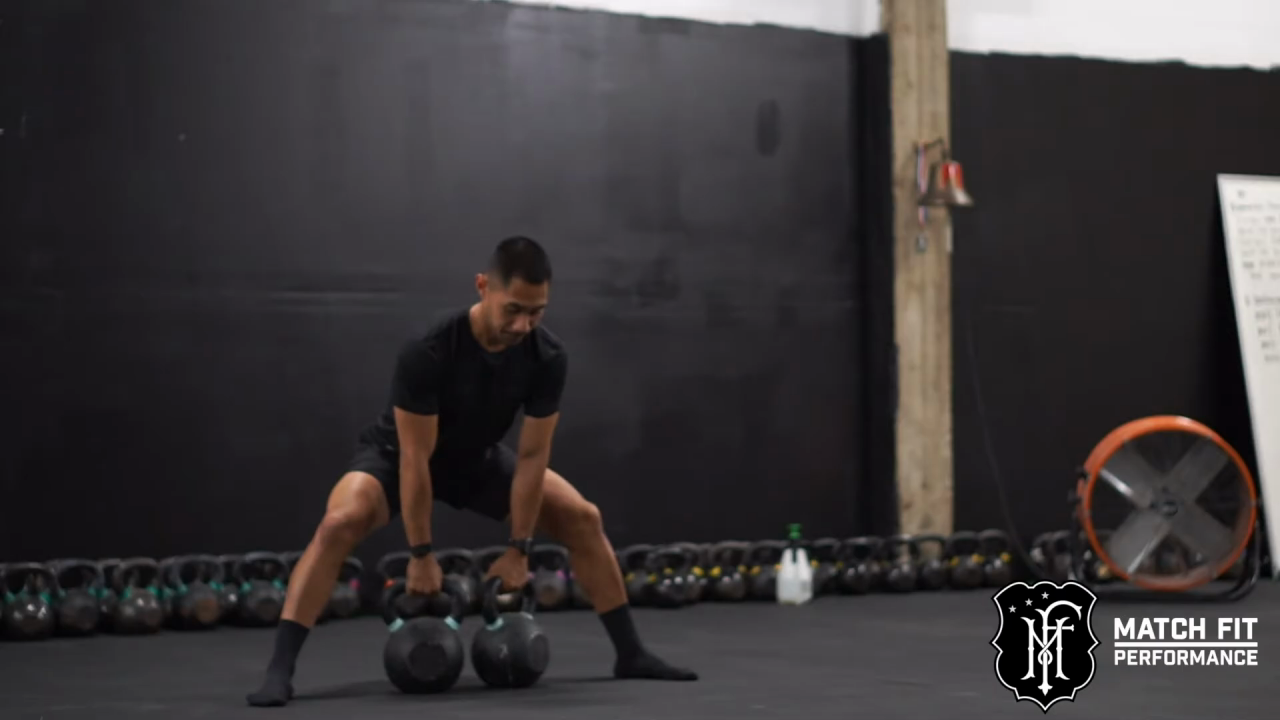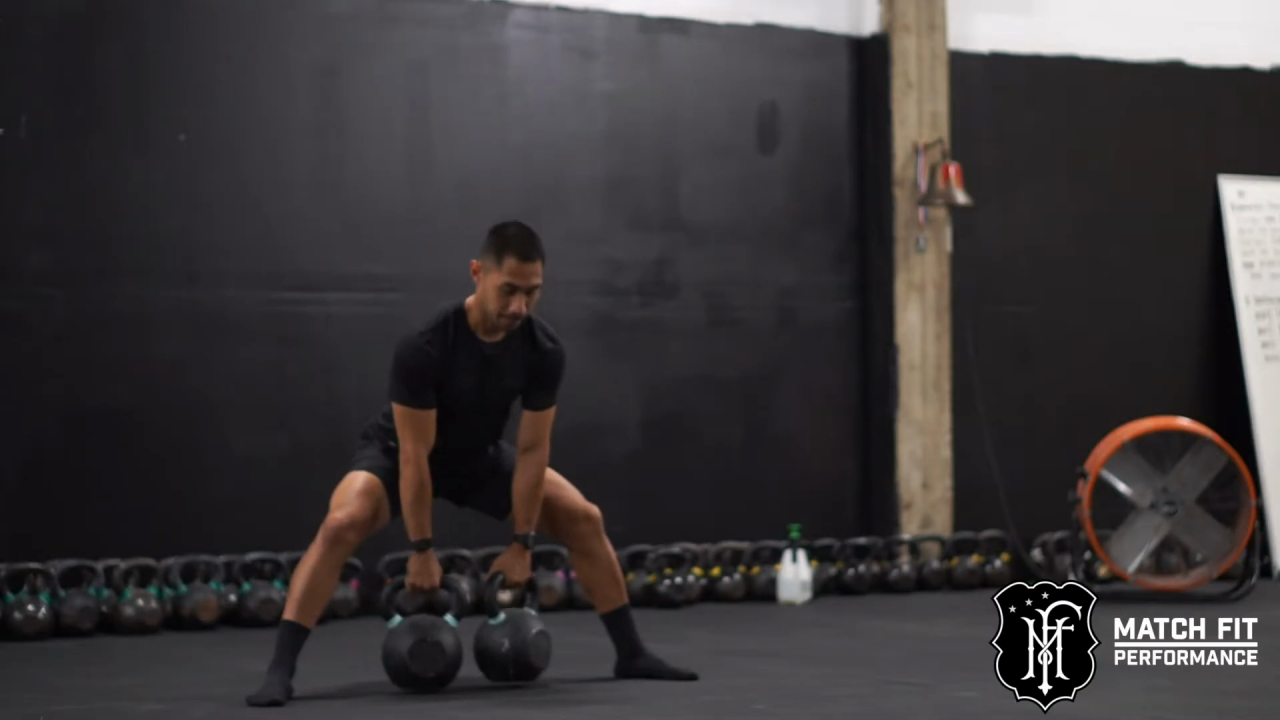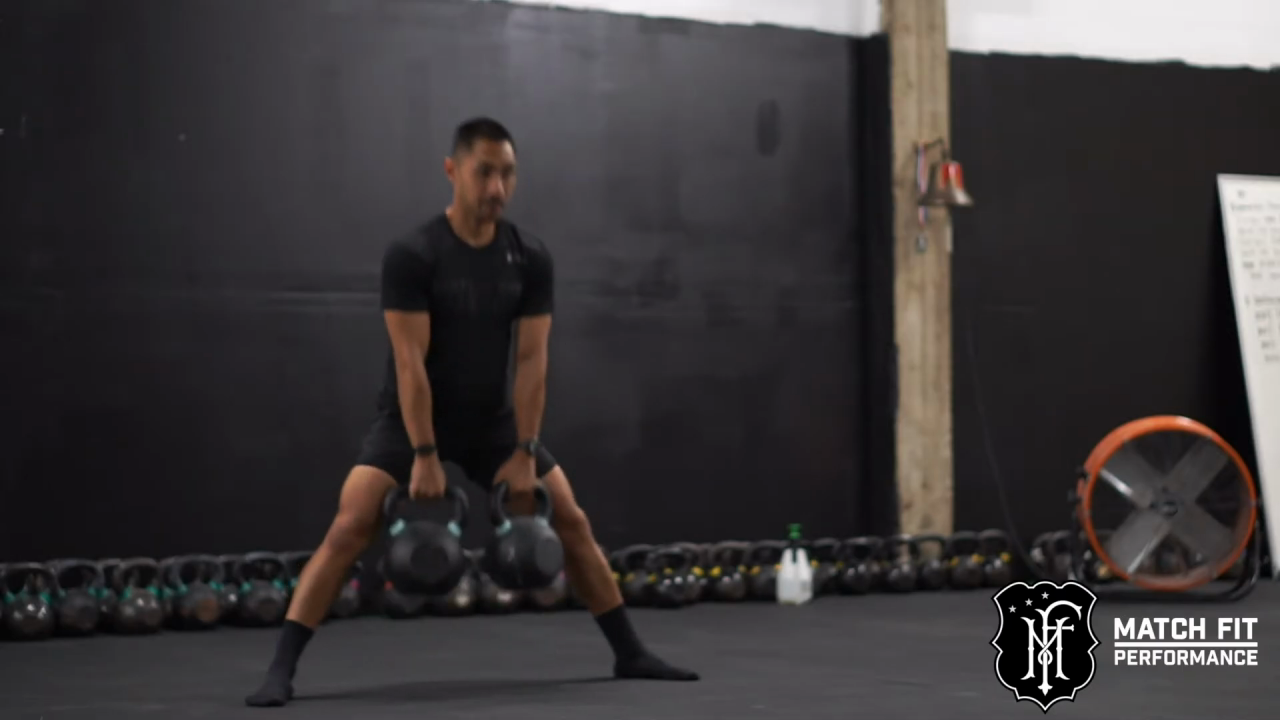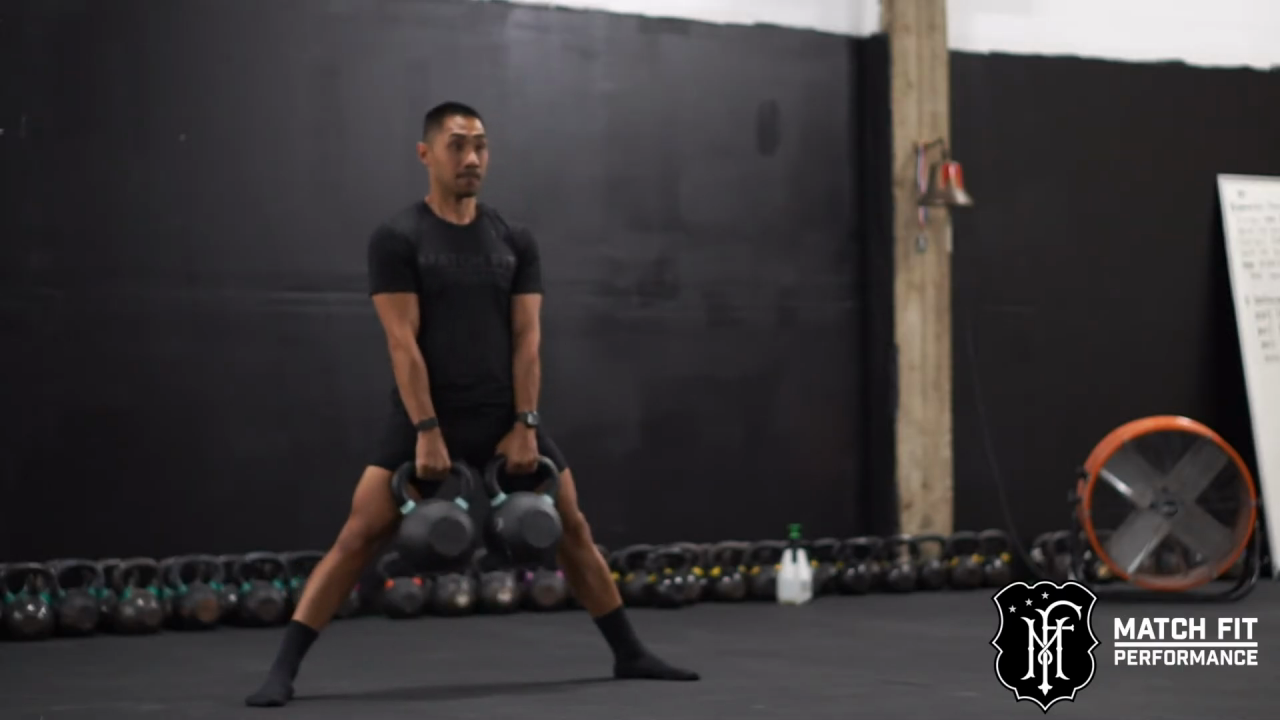
dt=0.5s
person 1, frame 1
left shoulder: (548, 357)
right shoulder: (426, 353)
left elbow: (533, 456)
right elbow: (415, 460)
left wrist: (518, 550)
right wrist: (421, 557)
left hip: (476, 458)
right hip: (395, 453)
left knee: (583, 518)
right knee: (338, 525)
left ankle: (631, 653)
right ankle: (279, 670)
person 1, frame 2
left shoulder: (544, 350)
right shoulder: (423, 347)
left elbow: (532, 450)
right elbow: (414, 456)
left wrist: (521, 545)
right wrist: (422, 551)
left hip: (478, 456)
right hip: (396, 452)
left knee: (585, 519)
right knee: (341, 526)
left ankle: (631, 653)
right ankle: (280, 670)
person 1, frame 3
left shoulder: (531, 257)
right shoulder: (412, 255)
left elbow: (531, 361)
right elbow: (410, 364)
left wrist: (524, 455)
right wrist: (423, 459)
left hip: (491, 421)
right hip: (412, 420)
left knee: (571, 525)
right knee: (348, 532)
left ankle: (630, 654)
right ankle: (280, 670)
person 1, frame 4
left shoulder: (514, 241)
right shoulder: (397, 239)
left elbow: (526, 339)
right elbow: (403, 342)
left wrist: (525, 426)
right wrist: (427, 432)
left hip: (504, 419)
right hip: (426, 419)
left knee: (572, 530)
right knee: (359, 537)
left ankle: (629, 654)
right ankle: (283, 670)
